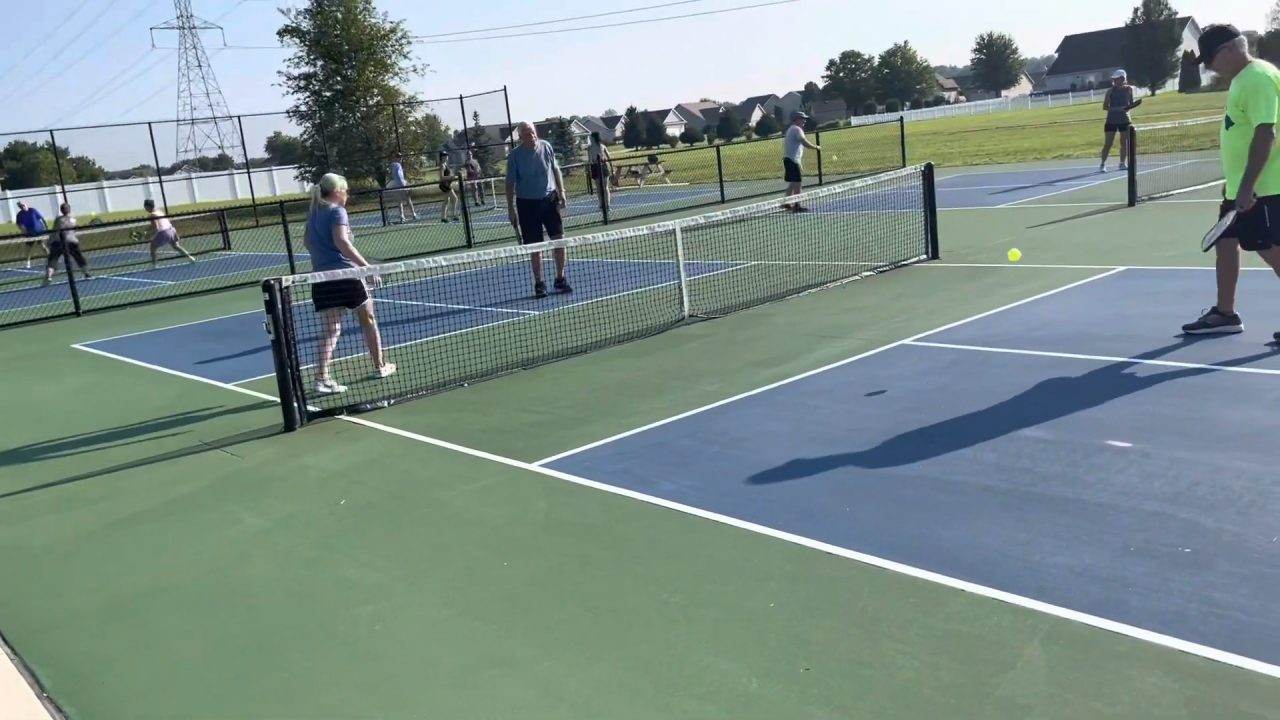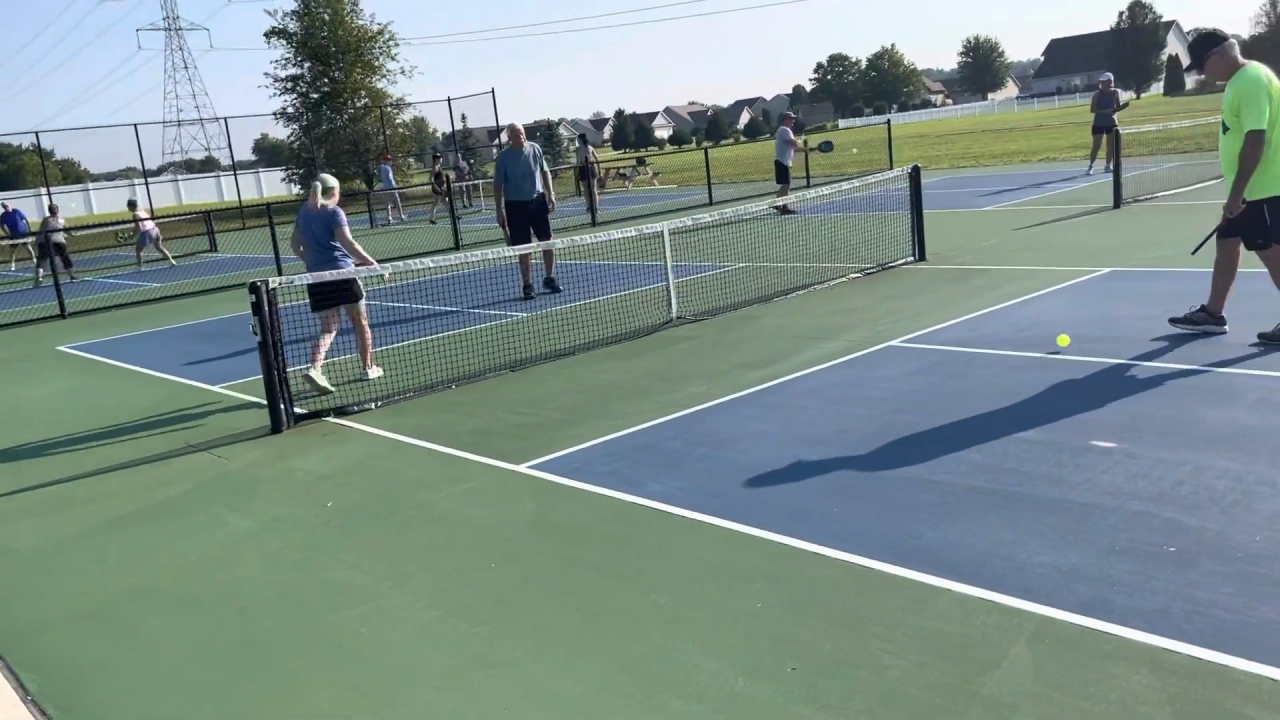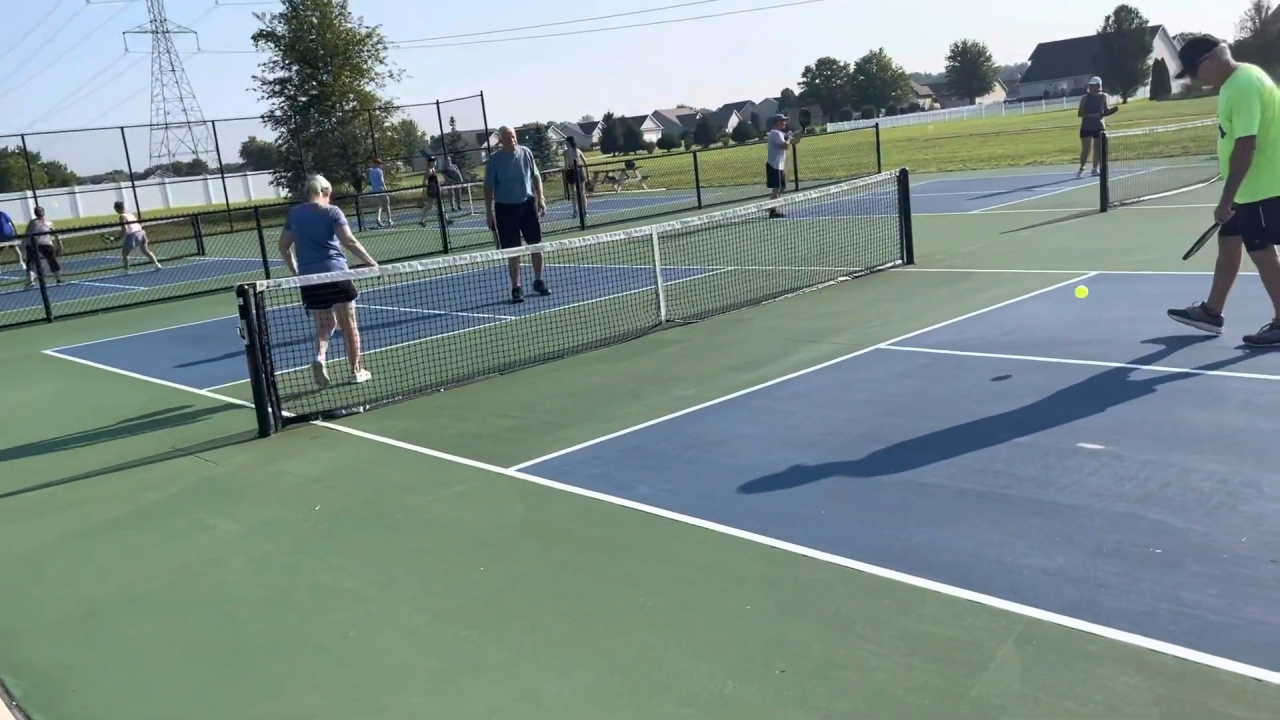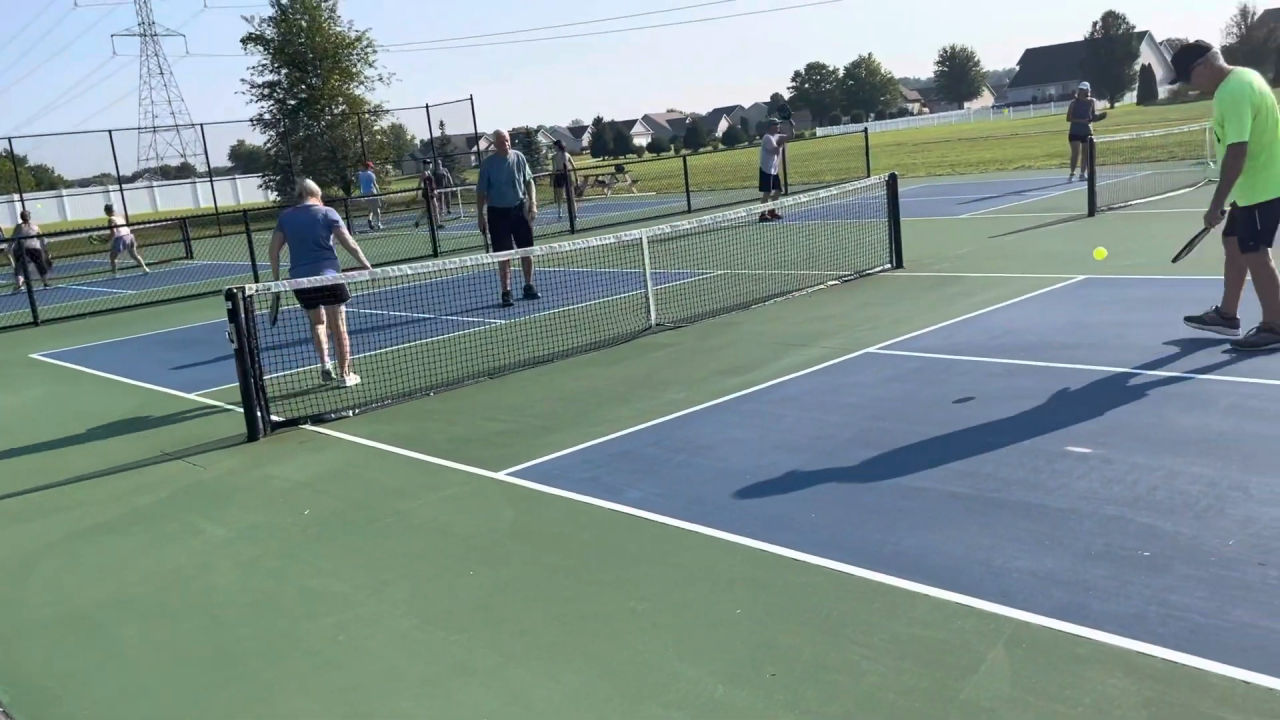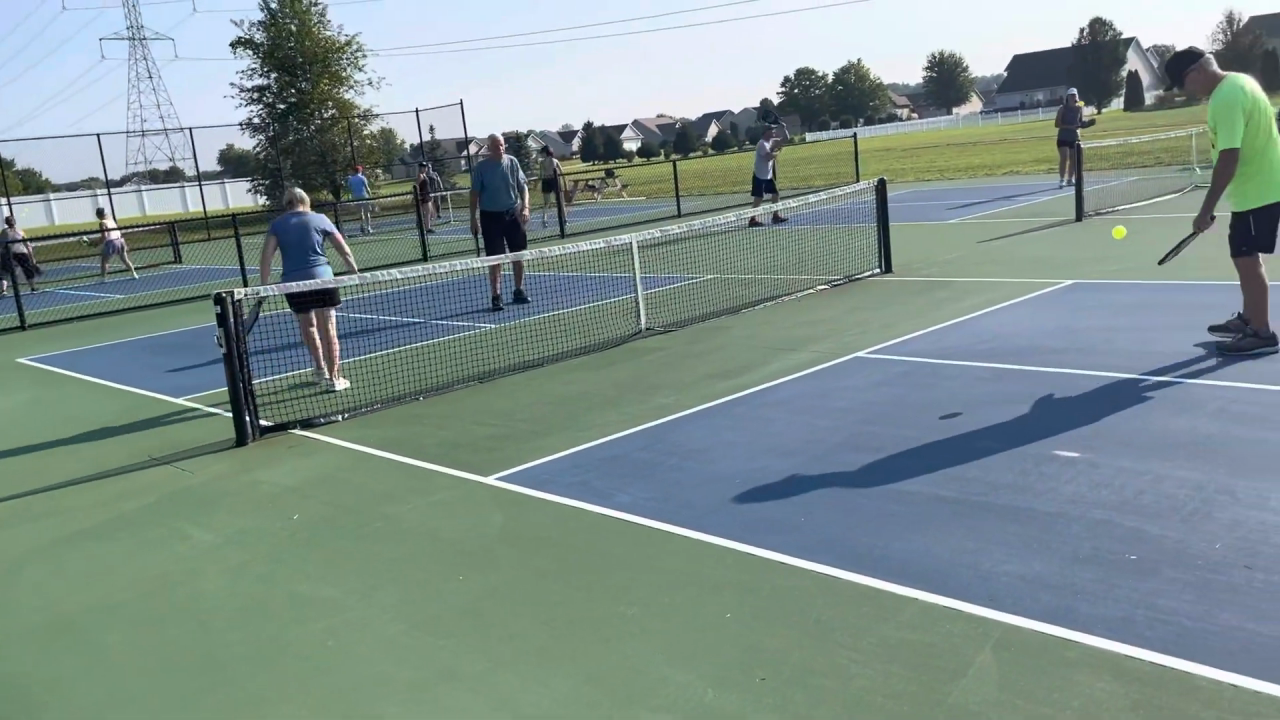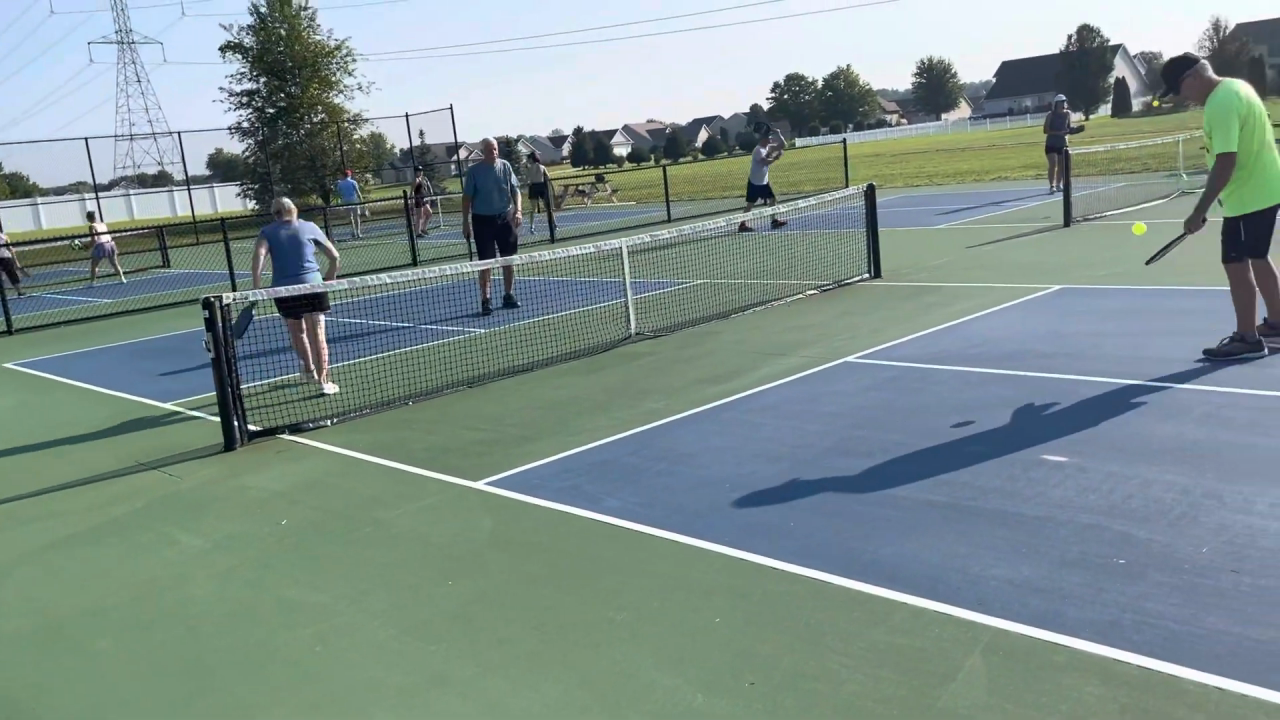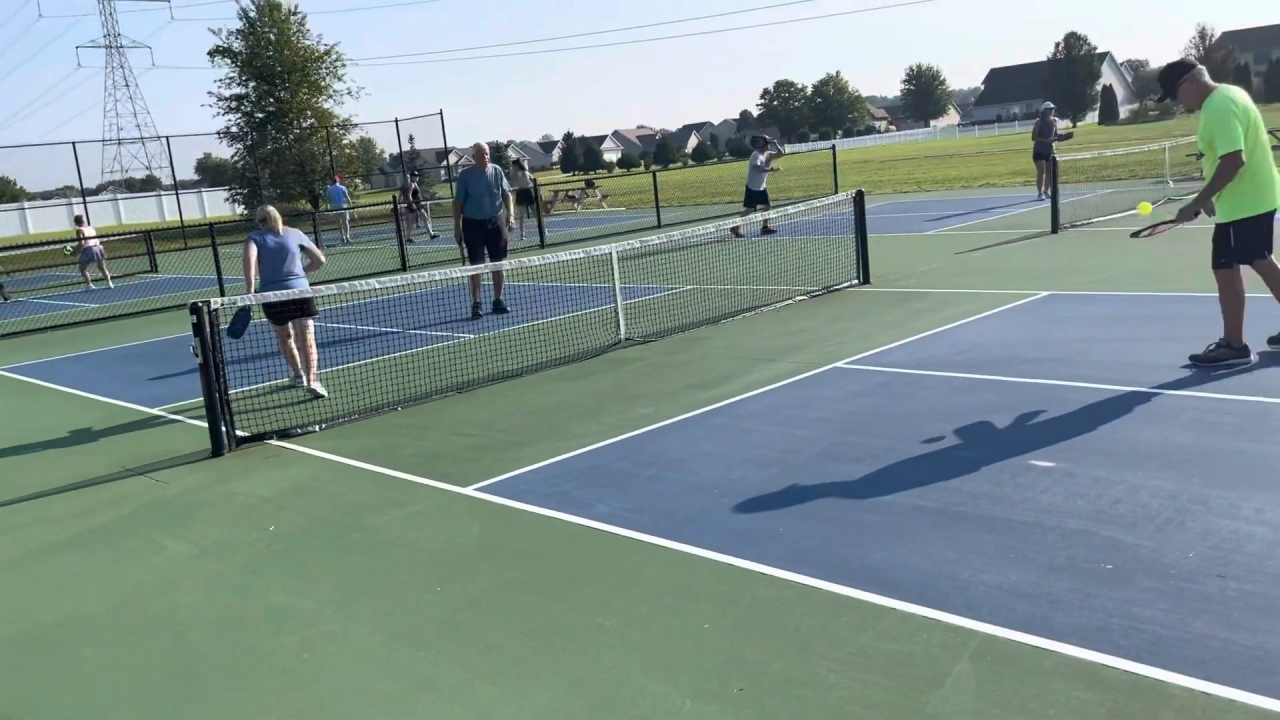
dt=0.1s
person 1, frame 1
right shoulder: (1245, 78)
left wrist: (1247, 186)
right wrist: (1236, 182)
right hip: (1244, 184)
right knee: (1225, 245)
right ankle: (1224, 315)
person 1, frame 2
left shoulder: (1251, 82)
right shoulder: (1241, 80)
left wrist: (1236, 192)
right wrist: (1236, 189)
right hip: (1246, 187)
right knee: (1227, 244)
right ankle: (1213, 313)
person 1, frame 3
left shoulder: (1243, 88)
right shoulder: (1243, 76)
left elbow: (1245, 146)
left wrist: (1226, 198)
right wrist: (1231, 194)
right hip: (1255, 183)
right knee: (1229, 244)
right ankle: (1211, 312)
person 1, frame 4
left shoulder: (1235, 93)
right shoulder: (1240, 79)
left elbow: (1237, 152)
left wrist: (1217, 203)
left knee: (1254, 254)
right knee: (1234, 245)
right ankle: (1226, 315)
person 1, frame 5
left shoulder: (1226, 100)
right shoulder: (1238, 82)
left elbow: (1228, 158)
left wrist: (1207, 209)
left hip: (1254, 189)
left knee: (1245, 258)
right knee: (1249, 255)
right ankle: (1249, 318)
person 1, frame 6
left shoulder: (1221, 105)
right shoulder: (1234, 88)
left elbow: (1225, 162)
left wrist: (1199, 211)
left hip: (1248, 195)
left knee: (1236, 263)
left ankle: (1248, 338)
person 1, frame 7
left shoulder: (1217, 108)
right shoulder: (1229, 94)
left elbow: (1233, 160)
left wrist: (1199, 201)
right wrist: (1210, 195)
left hip: (1243, 203)
left knee: (1226, 270)
left ankle: (1234, 345)
person 2, frame 1
left shoulder: (314, 211)
right shoulder: (336, 211)
left elbow: (309, 242)
right elbow: (341, 242)
right wrist: (365, 265)
left hip: (321, 278)
right hip: (345, 275)
left knee: (330, 330)
right knee: (368, 321)
left ankle: (322, 379)
right ankle: (380, 366)
person 2, frame 2
left shoulder: (304, 212)
right shoulder: (333, 212)
left elbow: (295, 244)
right elbow: (347, 242)
right wrist: (373, 265)
right hip: (342, 273)
left knee: (328, 328)
right knee: (360, 322)
left ankle: (314, 370)
right ankle: (368, 368)
person 2, frame 3
left shoulder: (294, 213)
right shoulder: (332, 212)
left elbow: (283, 247)
right elbow: (350, 242)
left wrist: (294, 270)
right wrist: (372, 264)
left hip: (308, 276)
right hip: (335, 272)
left knee: (324, 325)
right knee: (349, 324)
left ankle: (319, 359)
right ankle: (356, 371)
person 2, frame 4
left shoulder: (286, 216)
right shoulder: (327, 213)
left elbow: (274, 249)
right elbow: (349, 243)
left wrist: (276, 277)
right wrist: (367, 266)
left hip: (300, 278)
right hip: (328, 274)
left knee: (317, 322)
right knee: (338, 327)
left ankle: (325, 364)
right ankle: (345, 375)
person 2, frame 5
left shoulder: (278, 223)
right shoulder: (320, 219)
left elbow: (267, 253)
right elbow: (344, 250)
left wrist: (264, 282)
right wrist: (355, 272)
left hip: (293, 283)
right hip: (321, 278)
left knee: (308, 327)
right knee: (328, 330)
left ankle: (321, 369)
right ankle: (334, 378)
person 2, frame 6
left shoulder: (268, 231)
right shoulder: (309, 227)
left elbow: (259, 256)
right elbow: (334, 256)
left wrist: (256, 287)
right wrist: (330, 276)
left hip: (283, 289)
right hip: (311, 284)
left knee: (297, 332)
right knee: (317, 335)
left ankle: (310, 371)
right ankle: (323, 382)
person 2, frame 7
left shoulder: (255, 237)
right shoulder: (295, 234)
left elbow: (249, 258)
right elbow: (319, 260)
left wrist: (250, 290)
left hip: (271, 295)
right hip: (299, 290)
left knee: (286, 337)
right knee: (307, 339)
left ankle: (299, 375)
right ankle: (312, 382)
person 3, frame 1
left shoulder: (546, 147)
right shoulder: (515, 155)
left elbow: (556, 169)
right elbow: (510, 183)
left wrist: (561, 191)
right wrist: (511, 209)
left hip: (550, 199)
right hip: (527, 204)
left knee: (559, 238)
right knee: (535, 246)
left ankle: (560, 278)
right ankle: (539, 283)
person 3, frame 2
left shoulder: (535, 149)
right shoulder: (503, 157)
left elbow: (545, 172)
right elbow: (498, 185)
left wrist: (550, 194)
right wrist: (499, 211)
left hip: (538, 201)
right hip: (516, 206)
left knee: (547, 241)
left ankle: (549, 278)
right ankle: (527, 285)
person 3, frame 3
left shoulder: (526, 153)
right shoulder: (494, 160)
left elbow: (536, 176)
right elbow: (489, 188)
left wrist: (541, 198)
right wrist: (489, 213)
left hip: (528, 205)
right hip: (506, 209)
left knee: (536, 246)
left ankle: (539, 281)
right ankle: (516, 289)
person 3, frame 4
left shoulder: (519, 157)
right shoulder: (488, 164)
left elbow: (529, 181)
right elbow: (481, 191)
left wrist: (532, 203)
right wrist: (481, 216)
left hip: (520, 209)
right hip: (498, 212)
left knee: (526, 250)
left ankle: (529, 286)
right ankle: (506, 292)
person 3, frame 5
left shoulder: (512, 162)
right shoulder: (481, 167)
left elbow: (523, 185)
right elbow: (474, 194)
left wrist: (525, 206)
right wrist: (473, 219)
left hip: (513, 213)
right hip: (490, 216)
left knee: (517, 254)
right knee: (495, 258)
left ankle: (518, 291)
right ankle: (496, 297)
person 3, frame 6
left shoulder: (505, 166)
right shoulder: (474, 171)
left elbow: (515, 189)
right elbow: (467, 197)
left wrist: (518, 210)
right wrist: (466, 222)
left hip: (505, 217)
right hip: (482, 220)
left knee: (508, 259)
right knee: (486, 262)
left ankle: (508, 295)
right ankle: (485, 300)
person 3, frame 7
left shoulder: (496, 171)
right shoulder: (465, 175)
left elbow: (507, 194)
right elbow: (458, 202)
left wrist: (510, 214)
right wrist: (457, 226)
left hip: (495, 221)
right hip: (473, 224)
left knee: (498, 263)
right knee: (476, 265)
left ankle: (498, 301)
right ankle: (476, 304)
